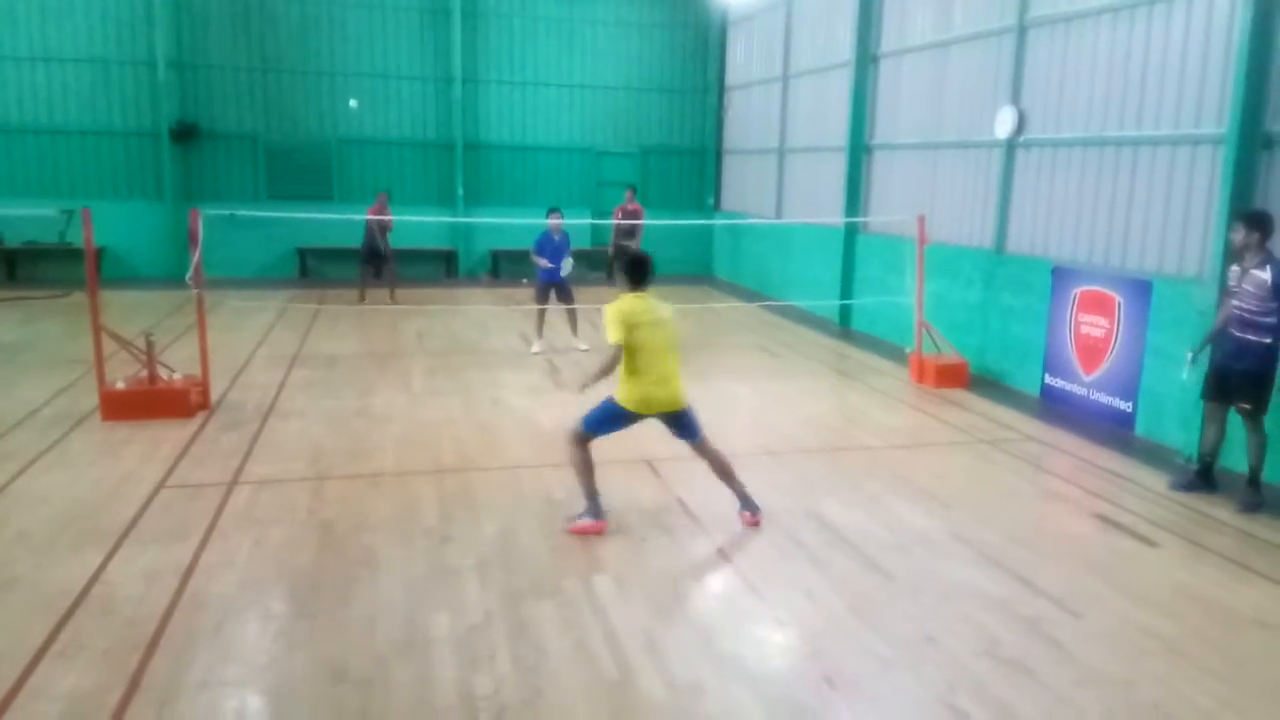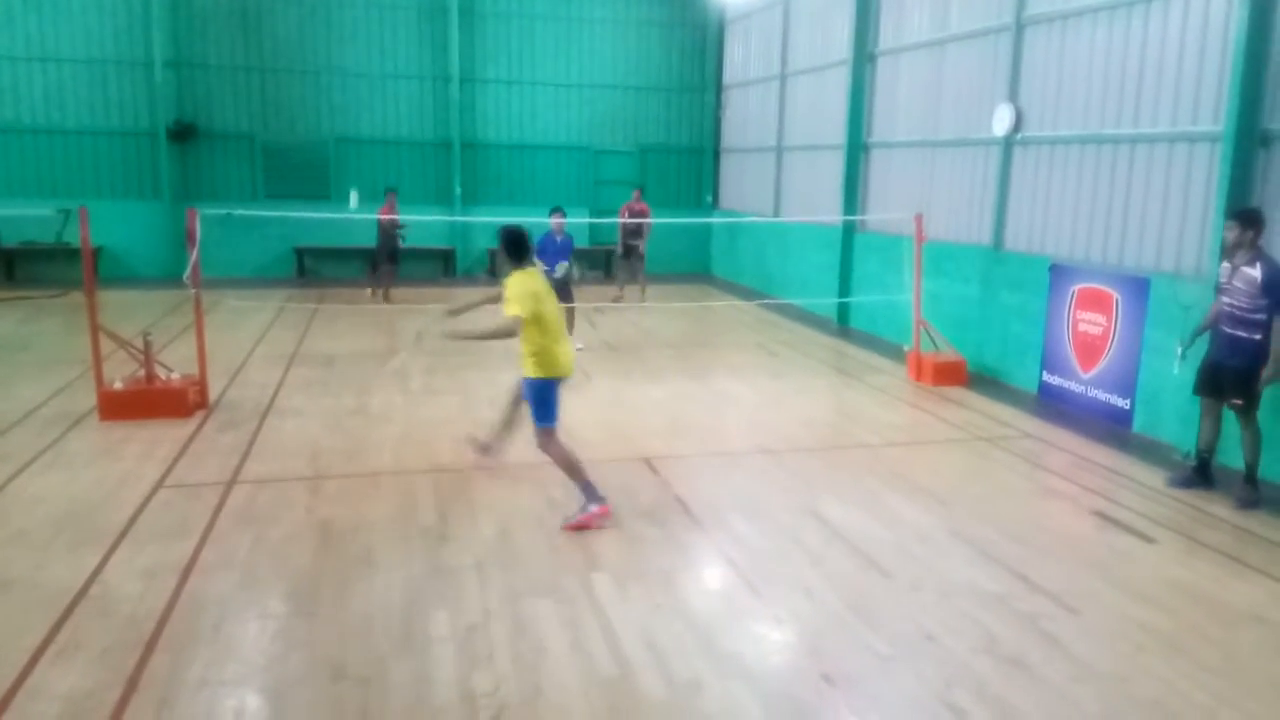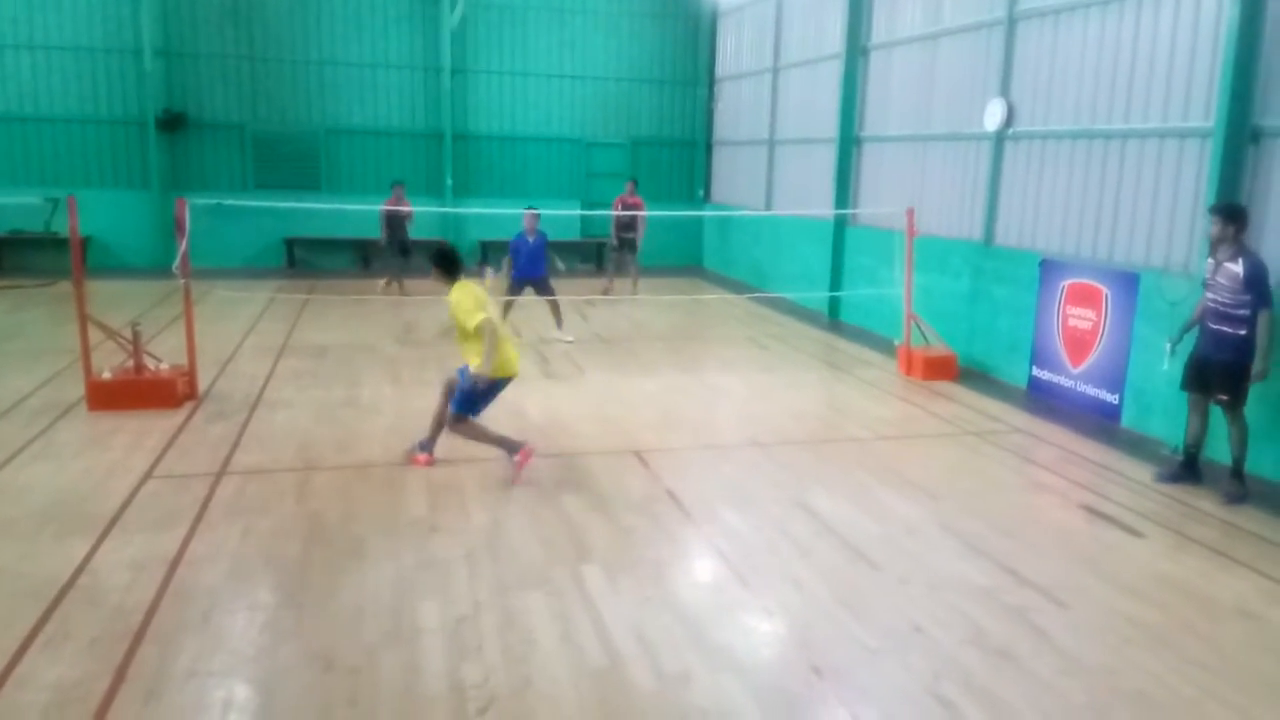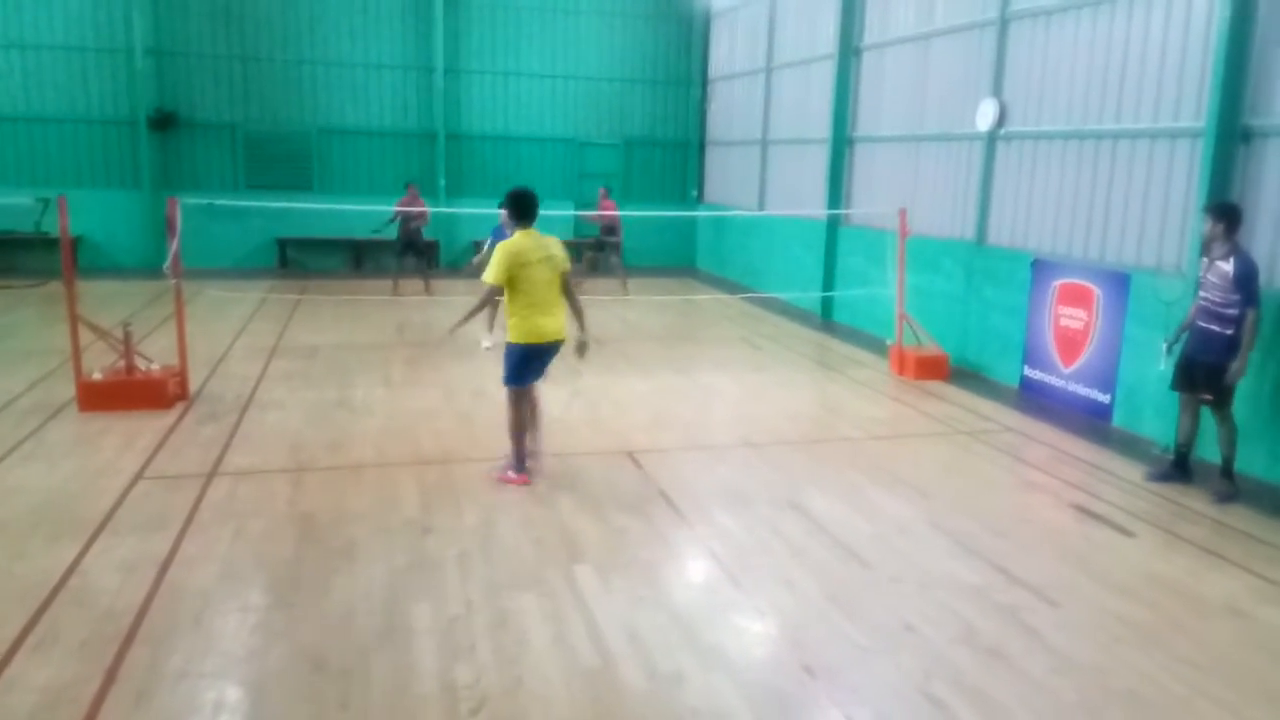
dt=0.4s
person 1, frame 1
right shoulder: (1235, 268)
right wrist: (1204, 342)
left hip: (1255, 361)
right hip: (1226, 353)
left knee: (1252, 421)
right knee: (1213, 411)
left ankle: (1253, 486)
right ankle: (1204, 473)
person 1, frame 2
right shoulder: (1227, 263)
right wrist: (1194, 335)
left hip: (1247, 358)
right hip: (1218, 351)
left knee: (1246, 417)
right knee: (1208, 407)
left ankle: (1250, 482)
right ankle: (1201, 470)
person 1, frame 3
left shoulder: (1252, 266)
right shoulder: (1212, 259)
left elbow: (1264, 314)
left wrist: (1262, 359)
right wrist: (1182, 331)
left hip: (1233, 354)
right hip: (1205, 347)
left knee: (1233, 412)
right knee: (1196, 402)
left ankle: (1237, 477)
right ankle: (1189, 465)
person 1, frame 4
left shoulder: (1243, 265)
right shoulder: (1207, 258)
left elbow: (1251, 314)
left wrist: (1242, 357)
right wrist: (1177, 334)
left hip: (1220, 354)
right hip: (1194, 347)
left knee: (1220, 411)
right knee: (1187, 402)
left ankle: (1227, 476)
right ankle: (1180, 464)
person 2, frame 1
left shoulder: (617, 310)
right shoulder: (663, 311)
left elbow: (615, 358)
left wrist: (592, 378)
left hip: (634, 398)
right hip: (670, 396)
left knee: (578, 439)
right knee: (703, 447)
left ankle: (593, 514)
right ankle: (749, 506)
person 2, frame 2
left shoulder: (518, 283)
right shoulder: (532, 274)
left elbow: (511, 327)
right elbow: (505, 295)
left wrist: (466, 334)
right wrist: (466, 306)
left hip: (543, 364)
right hip: (557, 356)
left knee: (546, 438)
right knee: (519, 394)
left ankle: (594, 502)
right ankle: (492, 443)
person 2, frame 3
left shoulder: (461, 298)
right shoulder: (468, 287)
left elbow: (491, 329)
left wrist: (487, 364)
left hip: (496, 367)
right hip: (497, 360)
left knee: (455, 421)
right knee: (450, 388)
left ankle: (516, 448)
right ankle: (427, 447)
person 2, frame 4
left shoulder: (506, 249)
right shoulder: (555, 245)
left elbow: (488, 296)
right elbow: (569, 291)
left wrist: (461, 322)
right wrist: (583, 331)
left hip: (525, 334)
right hip: (555, 332)
left knee: (516, 396)
right knee: (526, 388)
left ankle: (519, 468)
right ankle: (525, 452)
